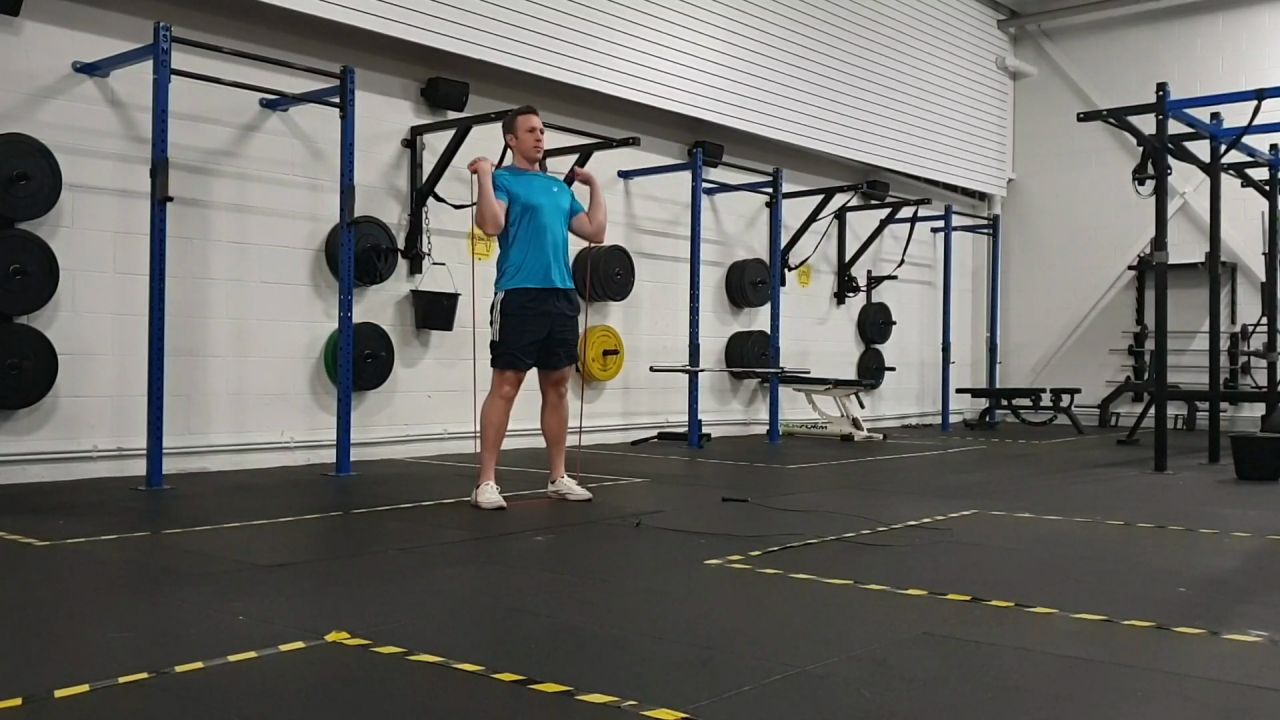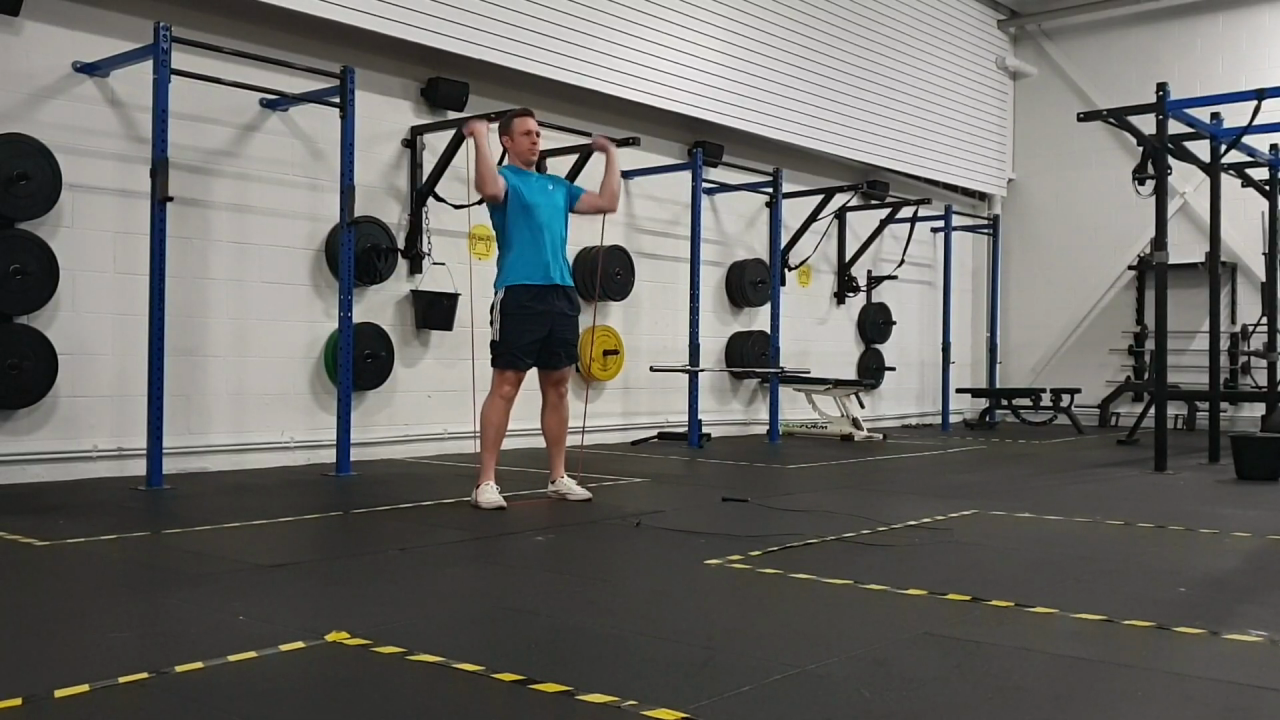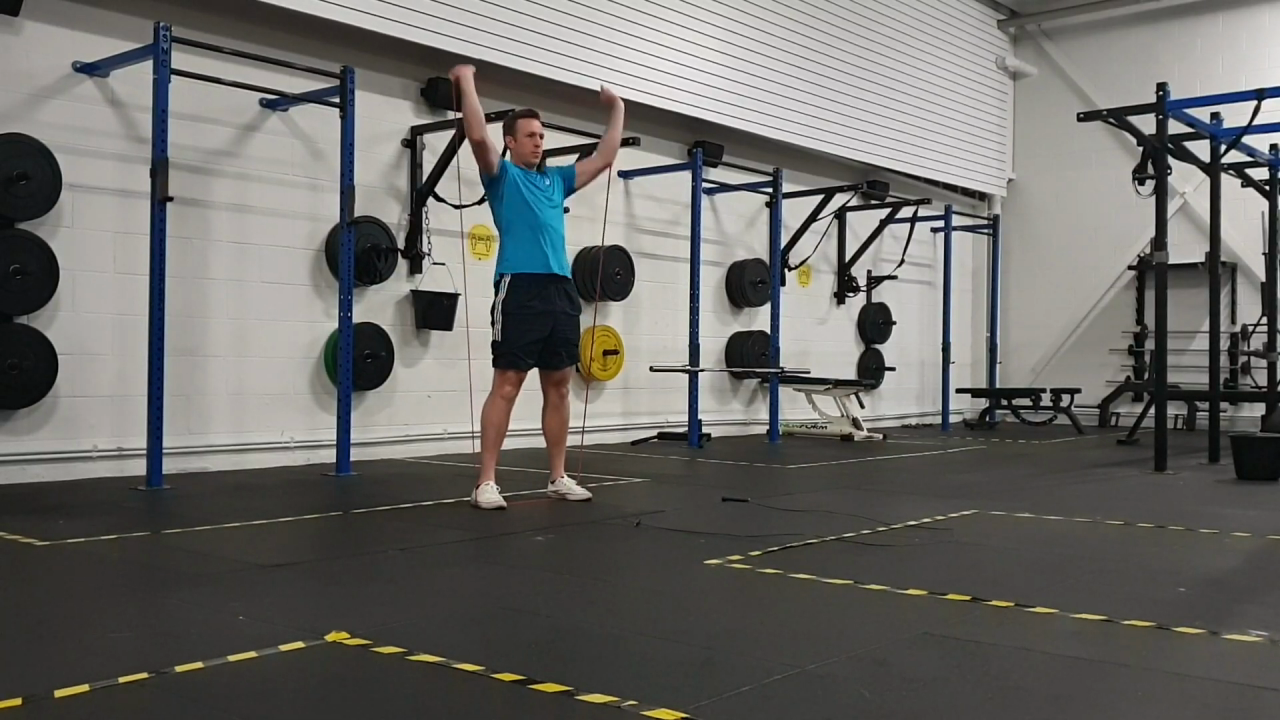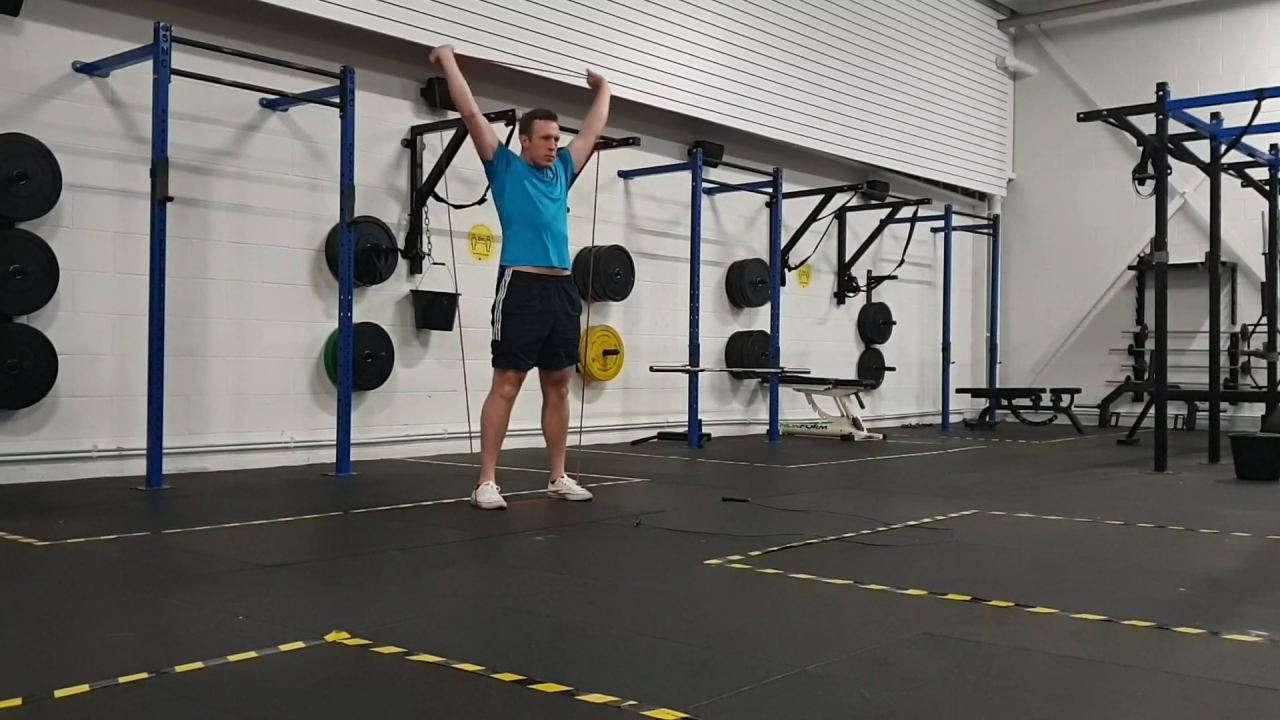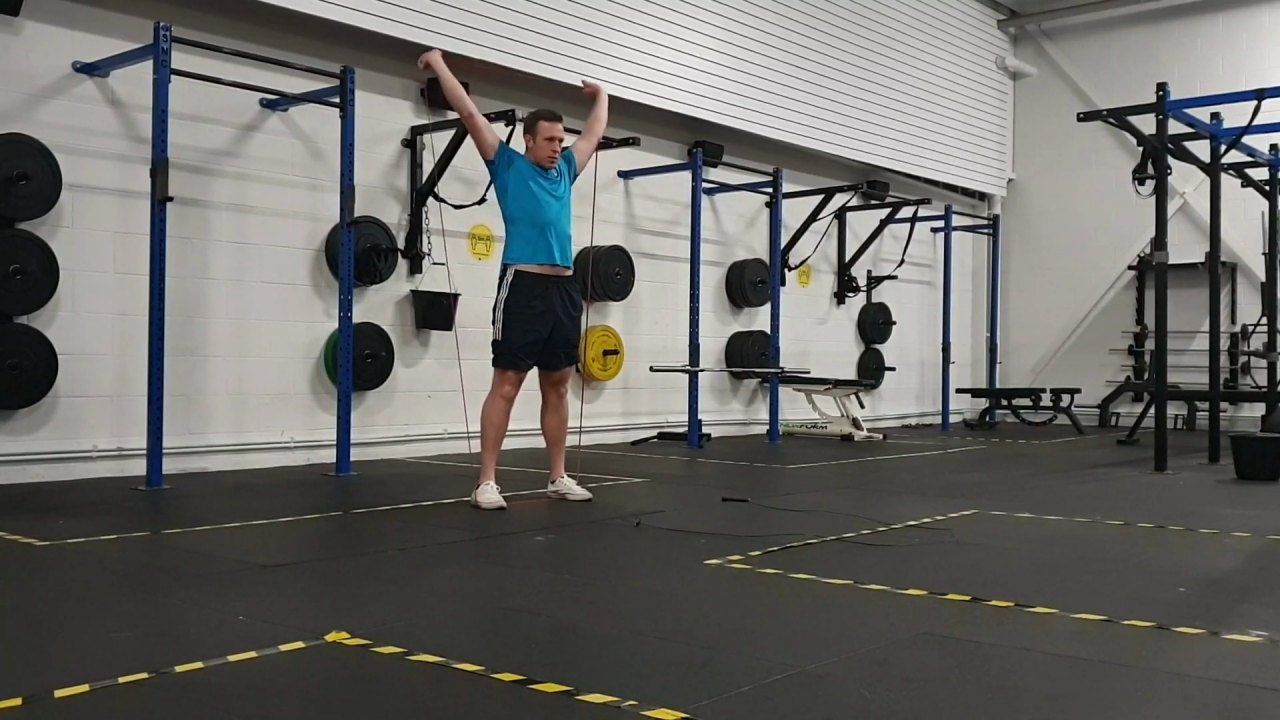
dt=0.2s
person 1, frame 1
left shoulder: (560, 188)
right shoulder: (502, 181)
left elbow: (595, 233)
right elbow: (489, 223)
left wrist: (593, 186)
right wrist: (484, 172)
left hip: (562, 296)
right hip: (519, 295)
left knee: (558, 386)
right knee: (505, 386)
left ankle: (558, 476)
right ankle: (486, 481)
person 1, frame 2
left shoulder: (557, 186)
right shoulder: (507, 180)
left elbow: (608, 201)
right elbow: (487, 184)
left wrist: (612, 155)
right wrist: (479, 135)
left hip: (561, 294)
right hip: (518, 293)
left knee: (557, 386)
right knee: (505, 385)
left ankle: (558, 477)
right ankle: (486, 482)
person 1, frame 3
left shoulder: (556, 178)
right shoulder: (501, 173)
left elbow: (606, 156)
right elbow: (478, 137)
left wrist: (616, 109)
right wrist: (467, 82)
left hip: (562, 291)
right hip: (519, 289)
left knee: (558, 385)
right knee: (506, 385)
left ankle: (559, 477)
right ankle: (486, 482)
person 1, frame 4
left shoulder: (561, 171)
right shoulder: (505, 166)
left elbow: (594, 129)
right elbow: (471, 114)
left wrist: (603, 88)
right wrist: (448, 60)
left hip: (563, 291)
right hip: (522, 289)
left knee: (558, 386)
right knee: (506, 386)
left ankle: (559, 477)
right ankle: (486, 481)
person 1, frame 5
left shoulder: (564, 172)
right shoulder: (508, 165)
left elbow: (594, 133)
right elbow: (470, 114)
left wrist: (600, 95)
right wrist: (438, 63)
left hip: (565, 290)
right hip: (522, 288)
left knee: (557, 386)
right knee: (506, 386)
left ankle: (558, 477)
right ankle: (486, 481)
